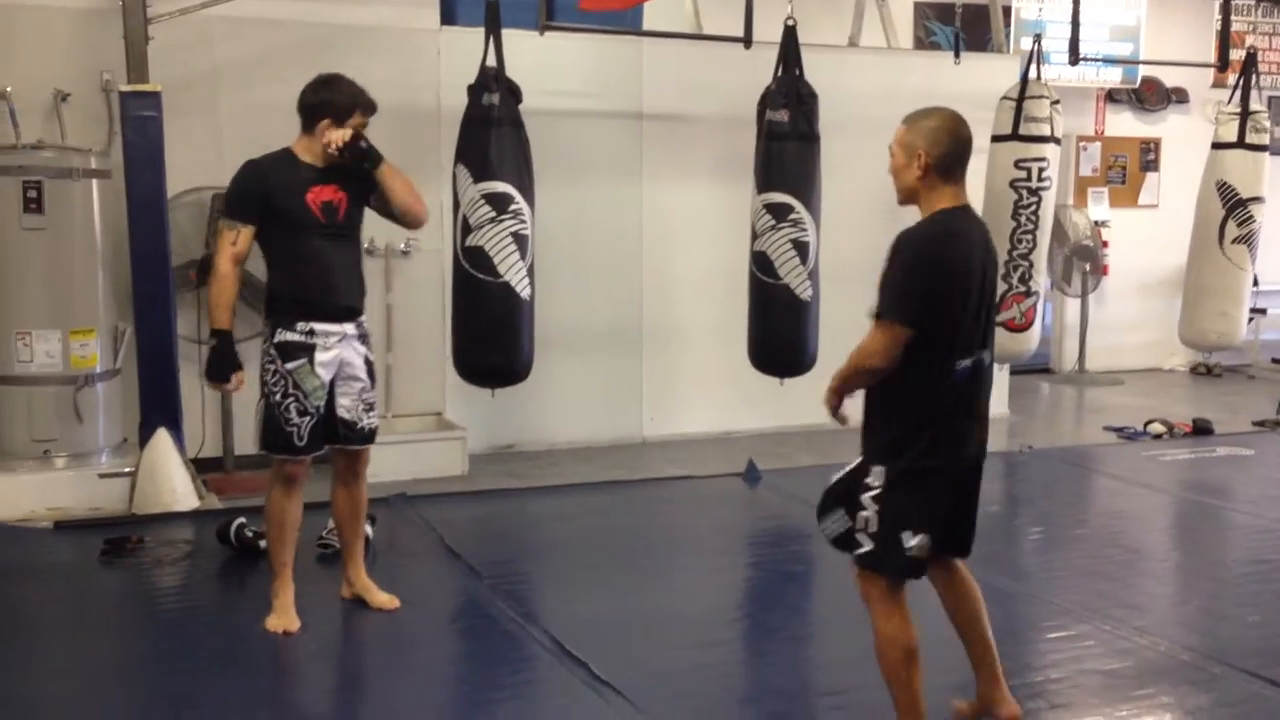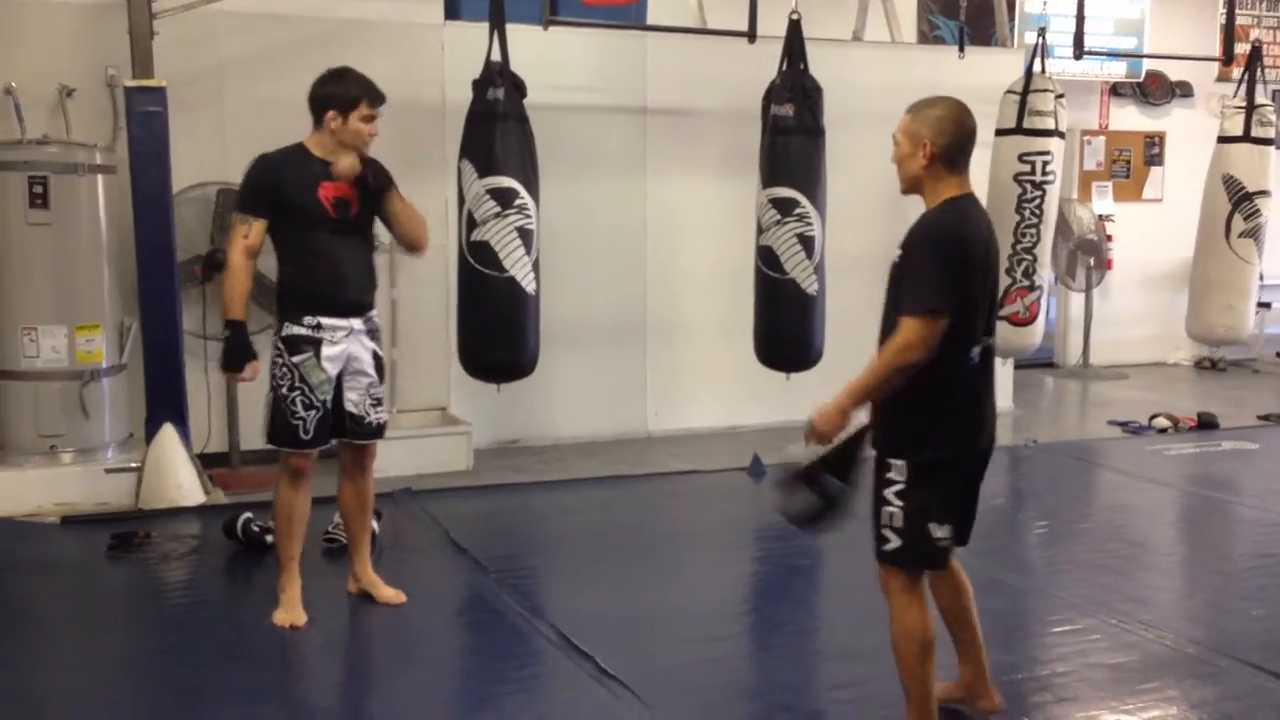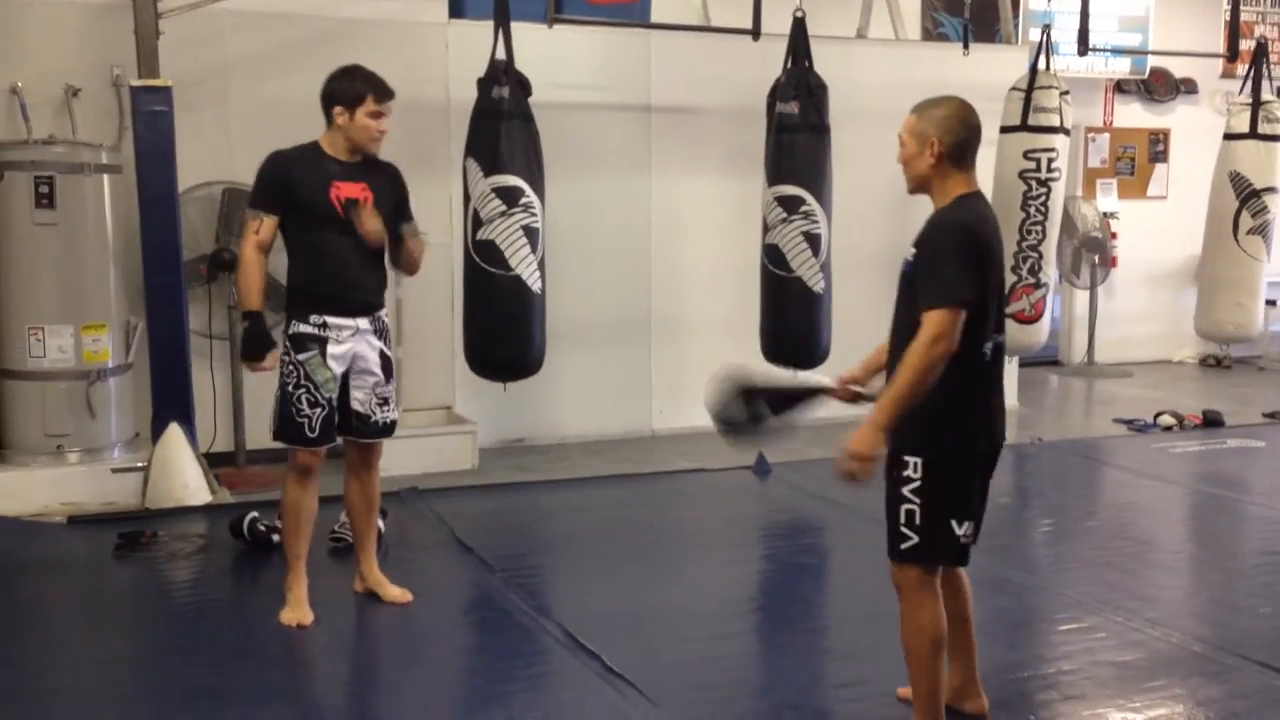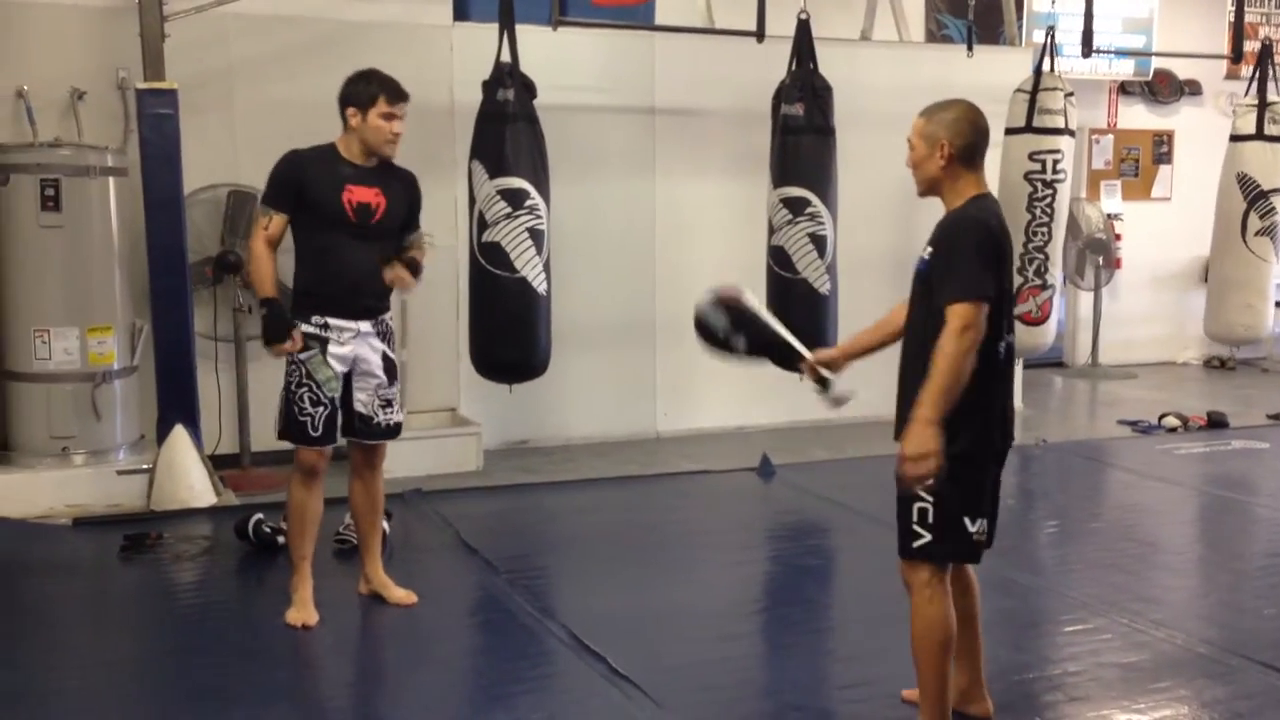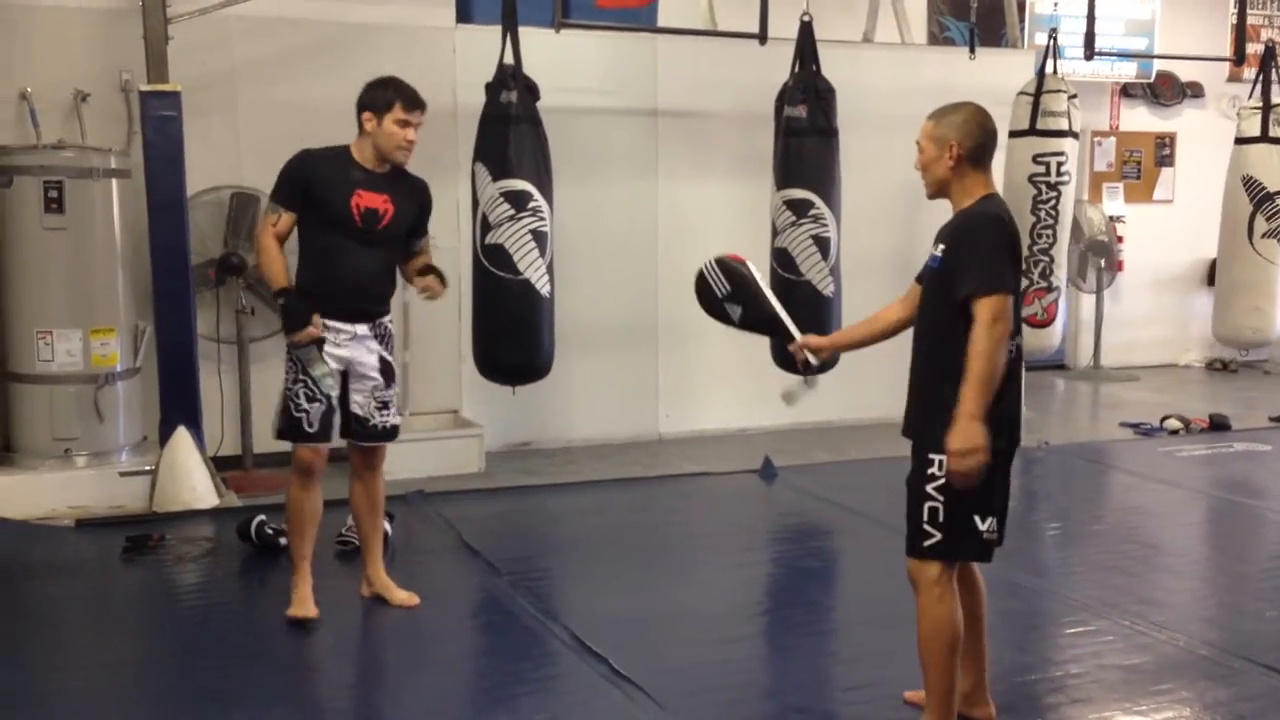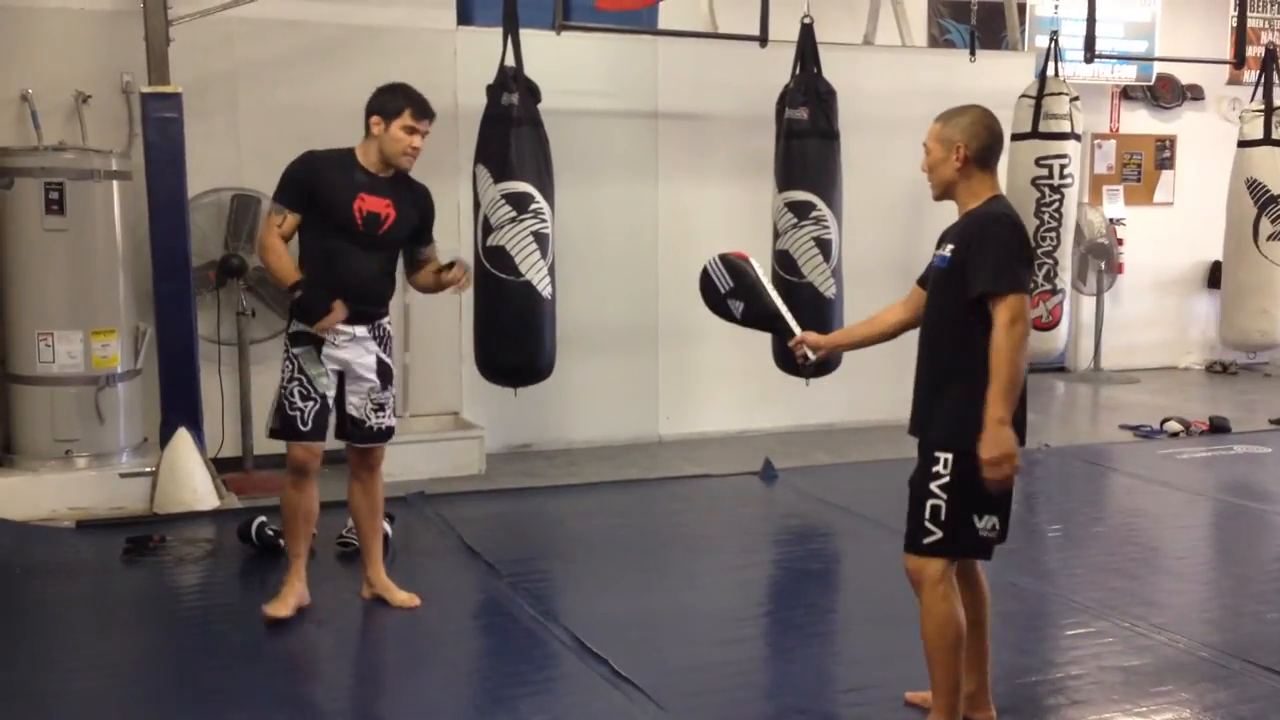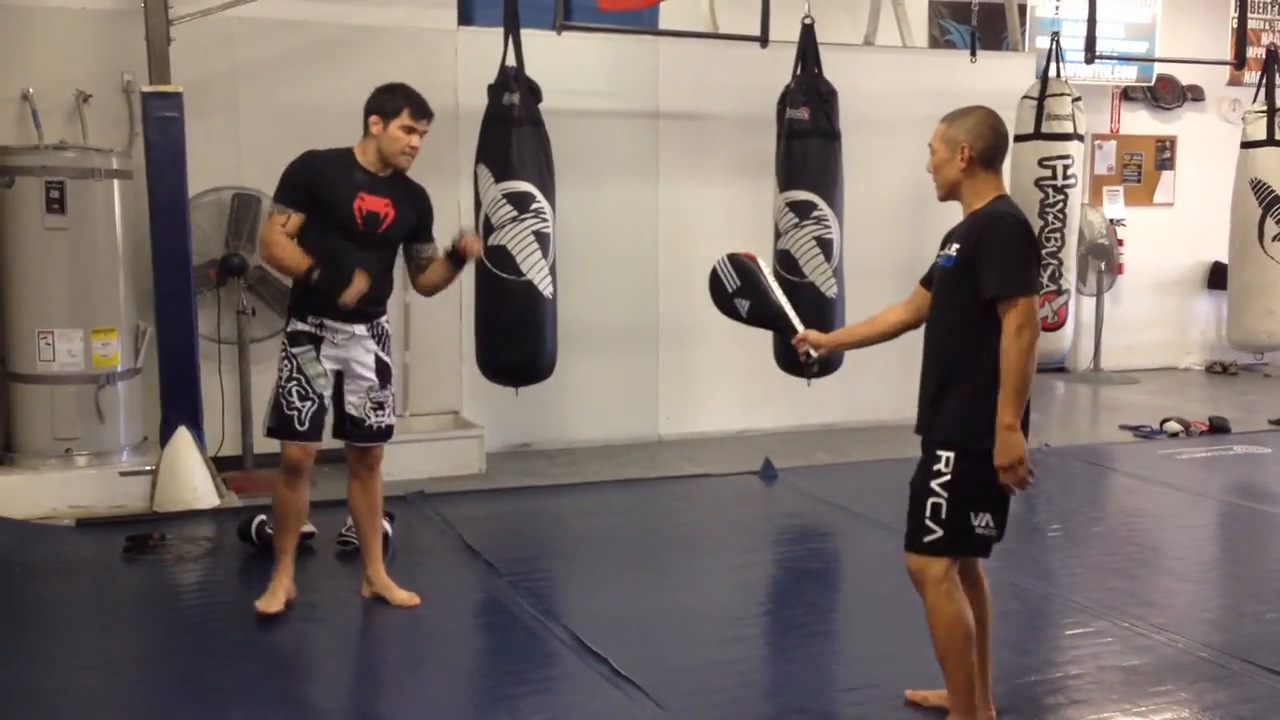
dt=0.1s
person 1, frame 1
left shoulder: (919, 245)
right shoulder: (975, 235)
left elbow: (880, 353)
left wrist: (839, 387)
left hip: (913, 447)
right hip: (961, 439)
left knee: (880, 584)
right knee: (943, 560)
person 1, frame 2
left shoulder: (936, 232)
right shoulder: (968, 221)
left elbow: (913, 344)
left wrist: (844, 406)
right wrist: (871, 388)
left hip: (927, 437)
right hip: (956, 428)
left knee: (901, 577)
right knee: (934, 560)
person 1, frame 3
left shoulder: (951, 229)
right shoulder: (971, 218)
left elbow: (938, 338)
left wrist: (876, 422)
right wrist: (868, 368)
left hip: (941, 434)
right hip: (963, 427)
left knee: (914, 574)
right knee: (940, 560)
person 1, frame 4
left shoulder: (970, 227)
right shoulder: (963, 224)
left elbow: (964, 329)
right elbow: (917, 314)
left wrist: (924, 424)
right wrist: (844, 353)
left hip: (959, 436)
right hip: (957, 432)
left knee: (923, 571)
right knee: (948, 562)
person 1, frame 5
left shoulder: (983, 226)
right shoulder: (967, 226)
left elbow: (993, 323)
right elbow: (912, 309)
left wrist: (970, 418)
right wrist: (832, 343)
left hip: (962, 434)
right hip: (942, 427)
left knee: (929, 569)
right knee: (954, 562)
person 1, frame 6
left shoulder: (994, 226)
right shoulder: (964, 230)
left elbow: (1012, 321)
right elbow: (910, 310)
left wrist: (997, 423)
right wrist: (830, 342)
left hip: (968, 432)
right hip: (950, 426)
left knee: (928, 565)
right knee: (958, 560)
person 1, frame 7
left shoulder: (1001, 225)
right shoulder: (968, 230)
left elbow: (1021, 324)
right elbow: (912, 310)
left wrist: (1008, 427)
right wrist: (831, 341)
left hip: (972, 431)
right hip: (955, 425)
left knee: (930, 564)
right knee: (958, 559)
person 2, frame 1
left shoulder: (355, 174)
right shoulder: (262, 176)
left elbow: (416, 215)
right elbow: (228, 261)
left wrist: (370, 156)
right wrist: (221, 340)
left hip: (352, 335)
right hip: (296, 339)
left knee: (354, 460)
right knee: (291, 467)
left ankle: (355, 575)
right ankle: (282, 593)
person 2, frame 2
left shoulder: (371, 173)
right shoulder: (274, 171)
left elbow: (416, 239)
right elbow: (241, 253)
left wrist: (376, 184)
right wrist: (236, 331)
left hip: (362, 329)
right hip: (305, 332)
left knee: (360, 455)
right knee: (298, 461)
left ankle: (362, 570)
right ankle: (289, 587)
person 2, frame 3
left shoulder: (385, 176)
right shoulder: (287, 168)
left elbow: (411, 262)
right elbow: (253, 248)
left wrist: (392, 236)
right wrist: (253, 322)
left hip: (371, 329)
right hip: (313, 330)
left knee: (366, 453)
right knee: (306, 459)
left ankle: (368, 570)
right ankle: (296, 586)
person 2, frame 4
left shoulder: (402, 184)
right shoulder: (301, 168)
left elbow: (411, 250)
right elbow: (262, 243)
left wrist: (408, 268)
right wrist: (273, 308)
left hip: (376, 331)
right hip: (317, 331)
left knee: (370, 455)
right knee: (311, 459)
left ankle: (374, 572)
right ankle: (301, 588)
person 2, frame 5
left shoulder: (413, 191)
right shoulder: (311, 168)
left elbow: (416, 257)
right elbow: (269, 238)
left wrist: (430, 274)
right wrist: (291, 299)
left hip: (374, 334)
right hip: (319, 332)
left knee: (370, 457)
right knee: (308, 459)
left ankle: (375, 574)
right ankle: (302, 584)
person 2, frame 6
left shoulder: (415, 198)
right shoulder: (315, 169)
left elbow: (419, 274)
right elbow: (270, 242)
left wrist: (446, 274)
right wrist: (305, 296)
left hip: (371, 336)
right hip: (314, 334)
left knee: (367, 457)
right knee: (302, 458)
left ankle: (375, 575)
right ankle: (296, 579)
person 2, frame 7
left shoulder: (413, 198)
right shoulder: (315, 169)
left elbow: (424, 277)
right elbow: (273, 241)
left wrist: (456, 259)
right wrist: (322, 279)
left hip: (370, 335)
right hip: (313, 330)
left knee: (367, 457)
right knee: (297, 457)
left ankle: (375, 574)
right ankle: (283, 575)
